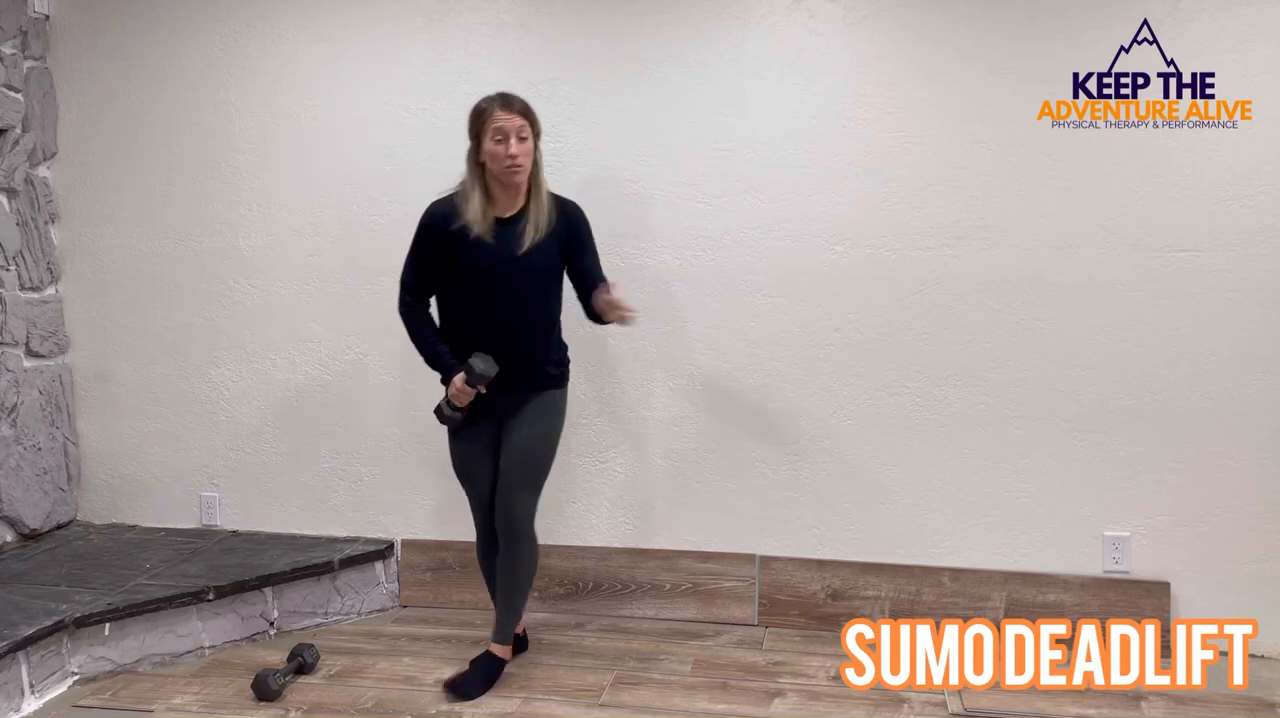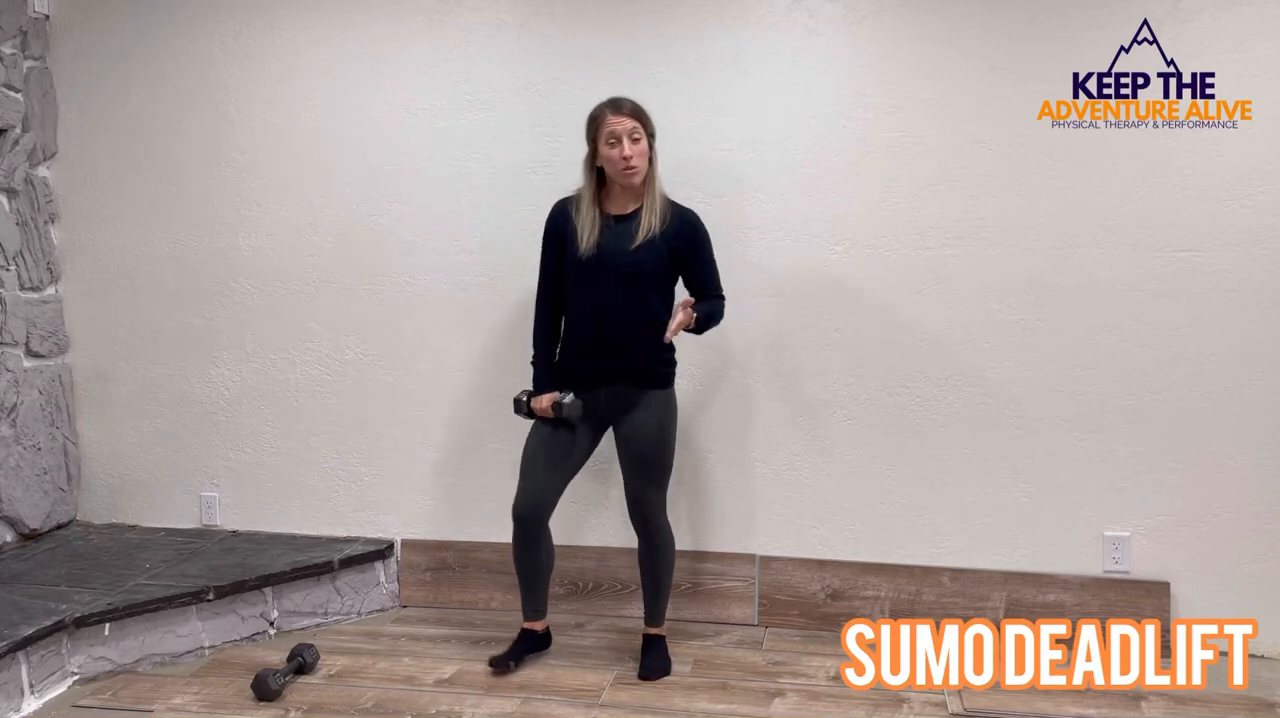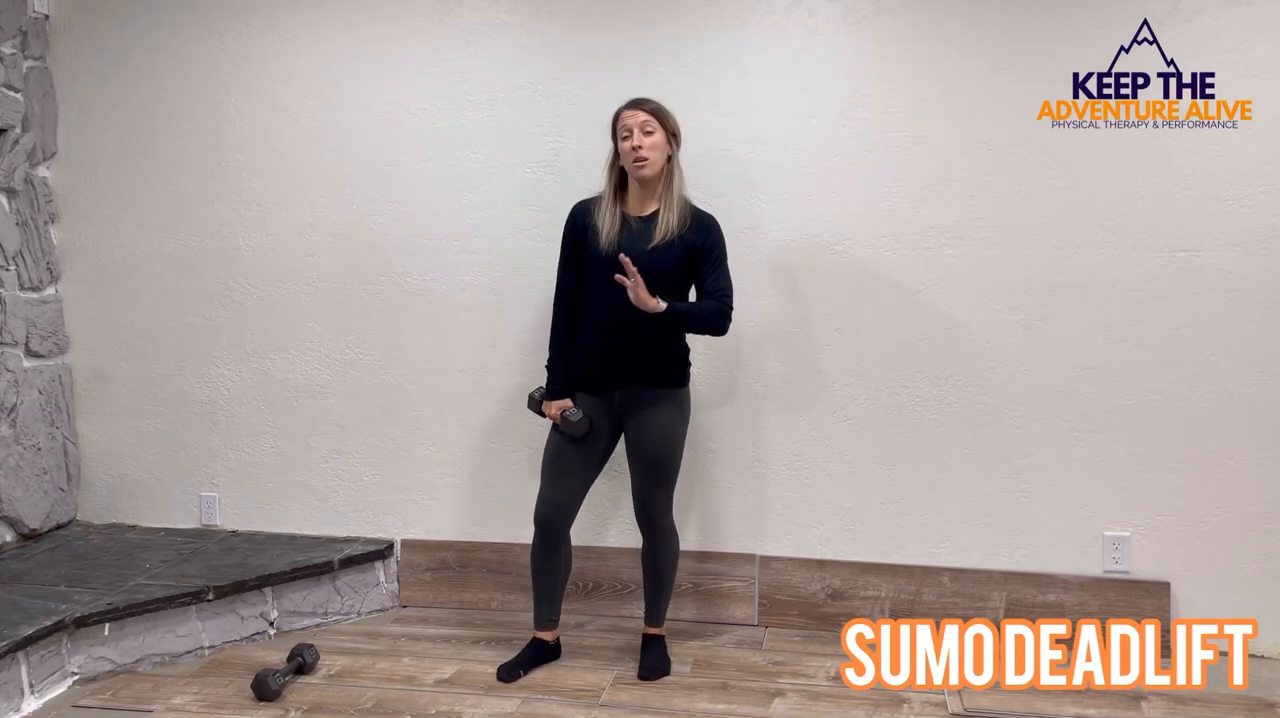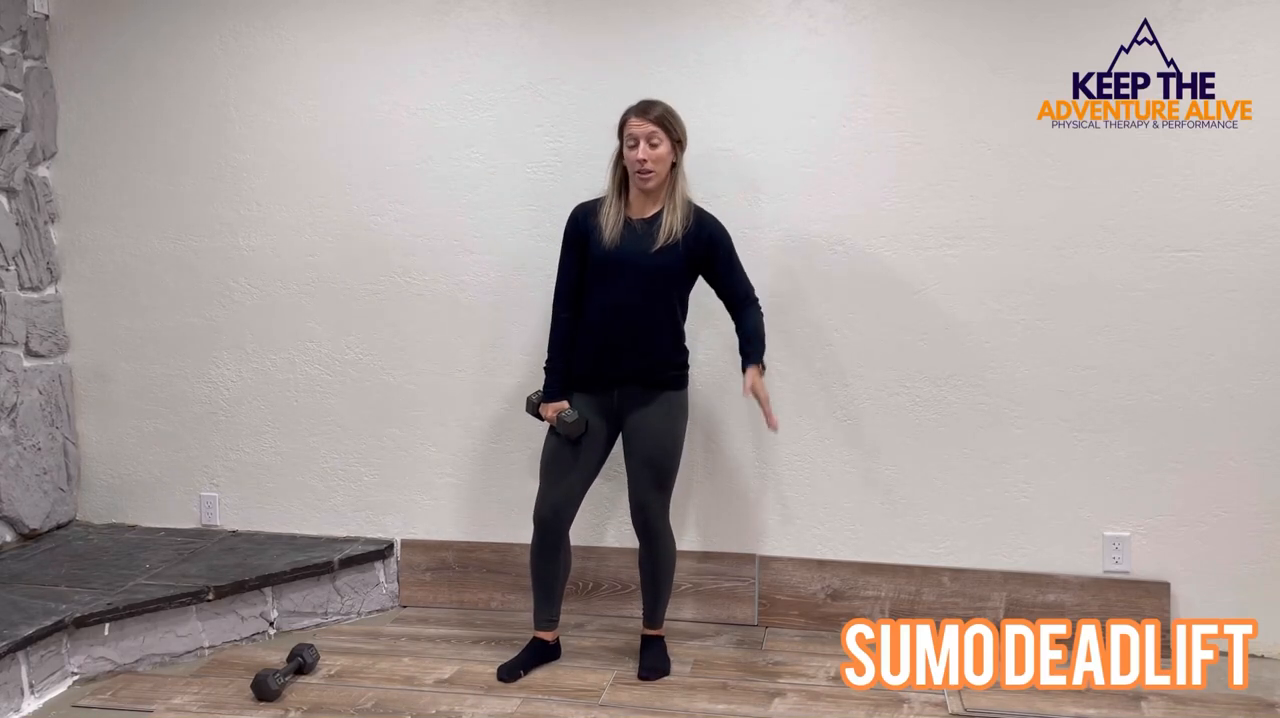
dt=0.7s
person 1, frame 1
left shoulder: (563, 218)
right shoulder: (445, 219)
left elbow: (590, 297)
right elbow: (412, 301)
left wrist: (608, 306)
right wrist: (447, 370)
left hip: (538, 392)
right hip: (474, 393)
left knee: (515, 517)
right knee: (487, 519)
left ankle: (498, 651)
right ankle: (512, 632)
person 1, frame 2
left shoulder: (680, 224)
right shoulder: (566, 218)
left elbow: (714, 301)
right elbow: (549, 304)
left wrist: (691, 316)
right wrist: (543, 382)
left hip: (646, 392)
right hip: (575, 389)
left knee: (649, 516)
right knee: (528, 507)
left ankle: (654, 633)
right ankle: (535, 628)
person 1, frame 3
left shoulder: (697, 227)
right shoulder: (586, 218)
left elbow: (720, 316)
right elbow: (566, 308)
left wrist: (658, 304)
right wrist: (557, 387)
left hip: (660, 393)
right hip: (589, 391)
left knee: (654, 516)
right knee: (551, 514)
left ankle: (654, 635)
right ankle: (545, 637)
person 1, frame 4
left shoulder: (698, 228)
right shoulder: (588, 220)
left elbow: (743, 299)
right elbow: (565, 309)
left wrist: (752, 363)
right wrist: (554, 389)
left hip: (657, 393)
right hip: (587, 391)
left knee: (650, 519)
right knee: (550, 515)
left ankle: (654, 635)
right ankle: (545, 637)
